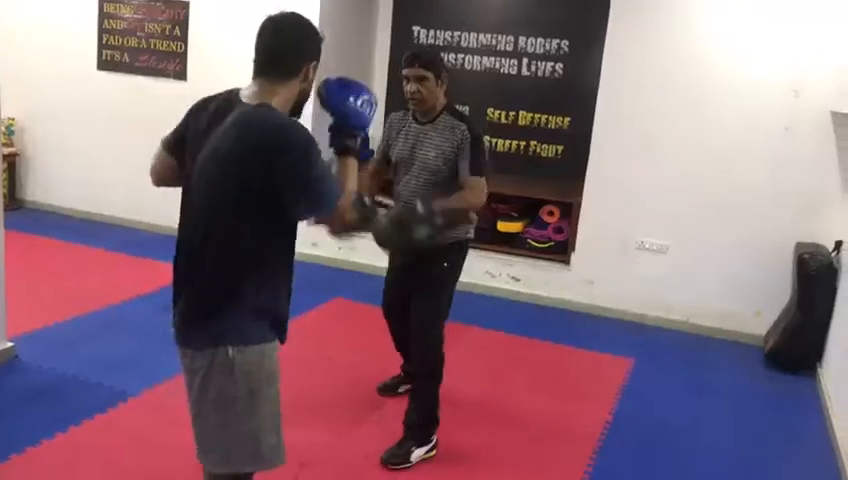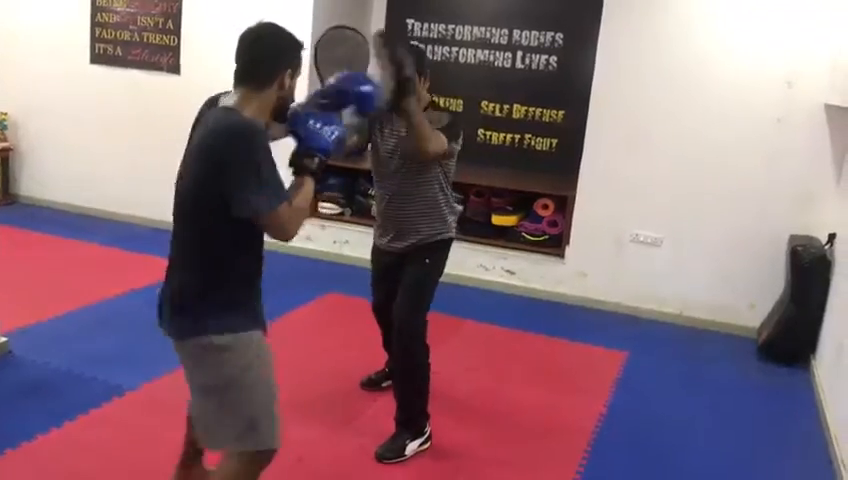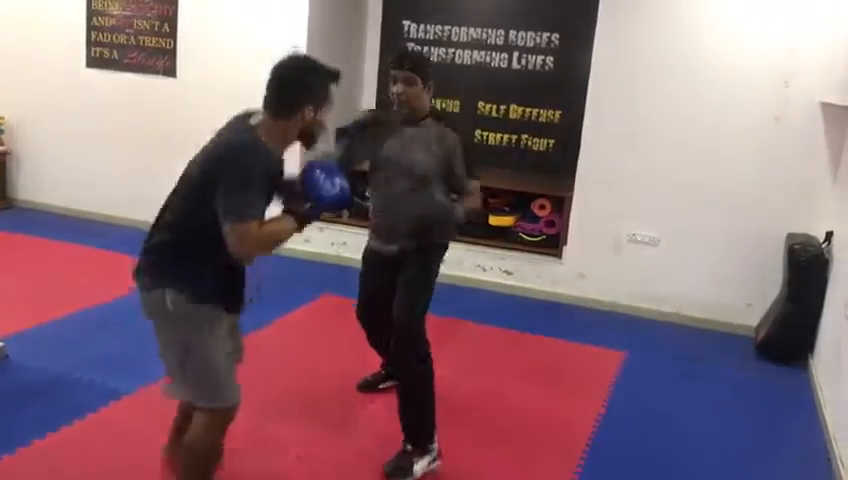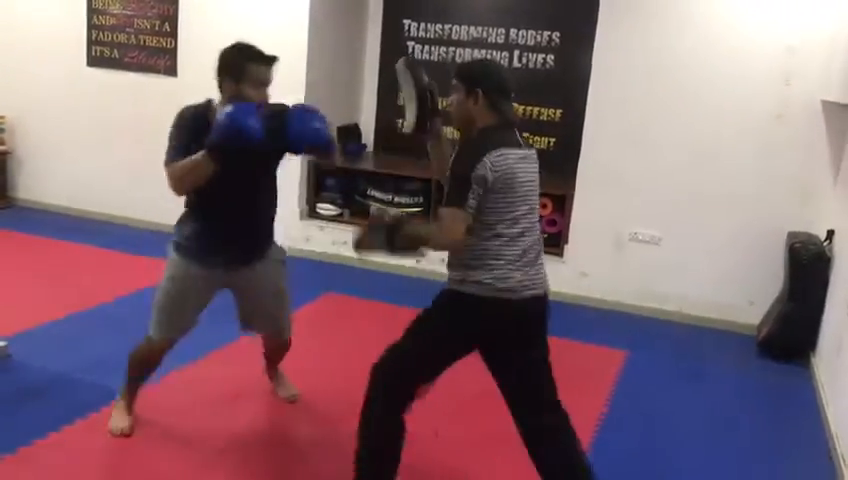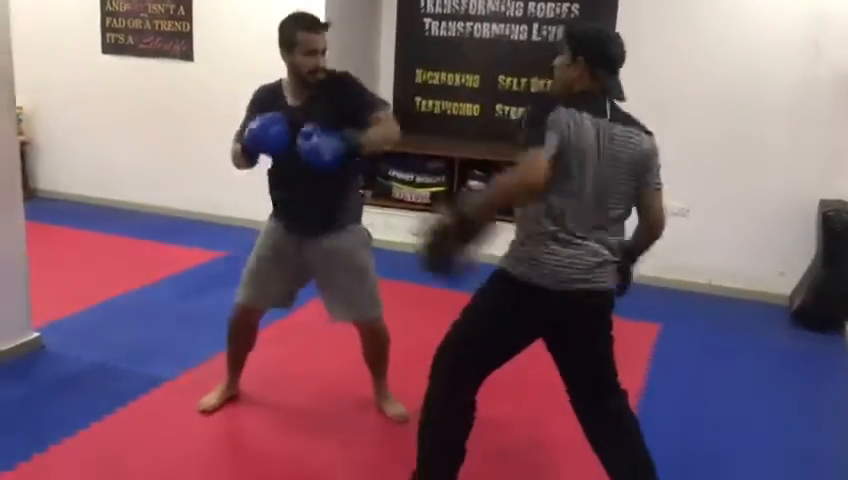
dt=0.7s
person 1, frame 1
left shoulder: (211, 110)
right shoulder: (286, 137)
left elbow: (162, 172)
right elbow: (341, 214)
right wrist: (349, 149)
left hip: (202, 307)
right hip: (235, 323)
person 1, frame 2
left shoulder: (219, 112)
right shoulder: (241, 139)
right elbow: (283, 224)
left wrist: (314, 111)
right wrist: (309, 166)
left hip: (188, 297)
right hip: (216, 311)
left knee: (212, 388)
person 1, frame 3
left shoulder: (254, 130)
right shoulder: (246, 155)
right elbow: (245, 245)
right wrist: (300, 215)
left hip: (200, 277)
right hip: (179, 285)
left knee: (211, 380)
right knee: (218, 405)
person 1, frame 4
left shoulder: (274, 118)
right shoulder: (193, 120)
right elbow: (179, 182)
right wrist: (220, 147)
left hip: (256, 253)
right hip: (197, 252)
left knee: (279, 336)
right knee: (159, 340)
left ankle: (273, 371)
right ankle: (126, 400)
person 1, frame 5
left shoulder: (342, 88)
right shoulder: (266, 99)
left elbow: (389, 129)
right elbow: (239, 158)
left wrist: (348, 141)
right wrist: (251, 146)
left hip: (339, 230)
right hip: (285, 225)
left knee: (370, 321)
right knee: (244, 310)
left ankle: (382, 391)
right ankle: (231, 384)
person 2, frame 1
left shoulder: (463, 131)
right shoulder: (396, 123)
left elbow: (476, 195)
right elbow: (377, 169)
left wrist: (429, 209)
right wrist: (359, 198)
left hip: (444, 245)
left knee: (426, 330)
right knee: (394, 309)
left ankle: (422, 433)
right ankle: (412, 373)
person 2, frame 2
left shoulder: (441, 121)
right shoulder: (378, 118)
left elbow: (430, 148)
left wrist: (411, 98)
left hip: (429, 242)
right hip: (386, 238)
left knee: (409, 323)
right knee: (384, 309)
left ankle: (415, 428)
right ankle: (397, 368)
person 2, frame 3
left shoulder: (446, 138)
right shoulder: (380, 125)
left elbow: (470, 192)
right elbow: (348, 160)
left wrist: (454, 215)
right wrist: (353, 136)
left hip: (423, 246)
right hip: (381, 243)
left knee: (407, 325)
right knee: (370, 312)
left ankle: (422, 444)
right ankle: (394, 368)
person 2, frame 4
left shoulder: (476, 152)
right shoulder: (521, 150)
left elbow: (448, 235)
left wrist: (397, 228)
right wrist: (432, 128)
left hip: (478, 298)
right hip: (528, 299)
left knee: (389, 383)
right knee: (540, 408)
person 2, frame 5
left shoulder: (555, 113)
right shoulder: (641, 139)
left elbow: (530, 179)
right elbow: (654, 223)
left wrist: (463, 215)
right wrist: (624, 258)
left hip: (528, 282)
right hip: (593, 290)
left knee: (453, 371)
right knee: (603, 400)
